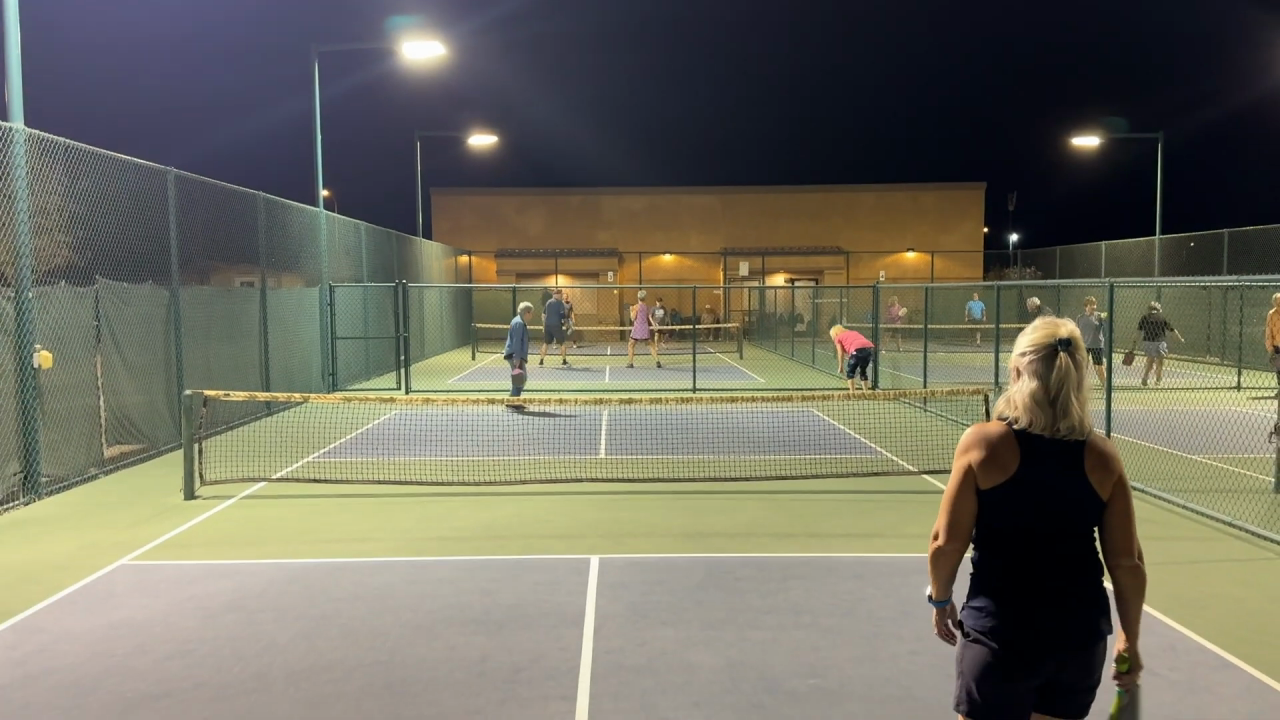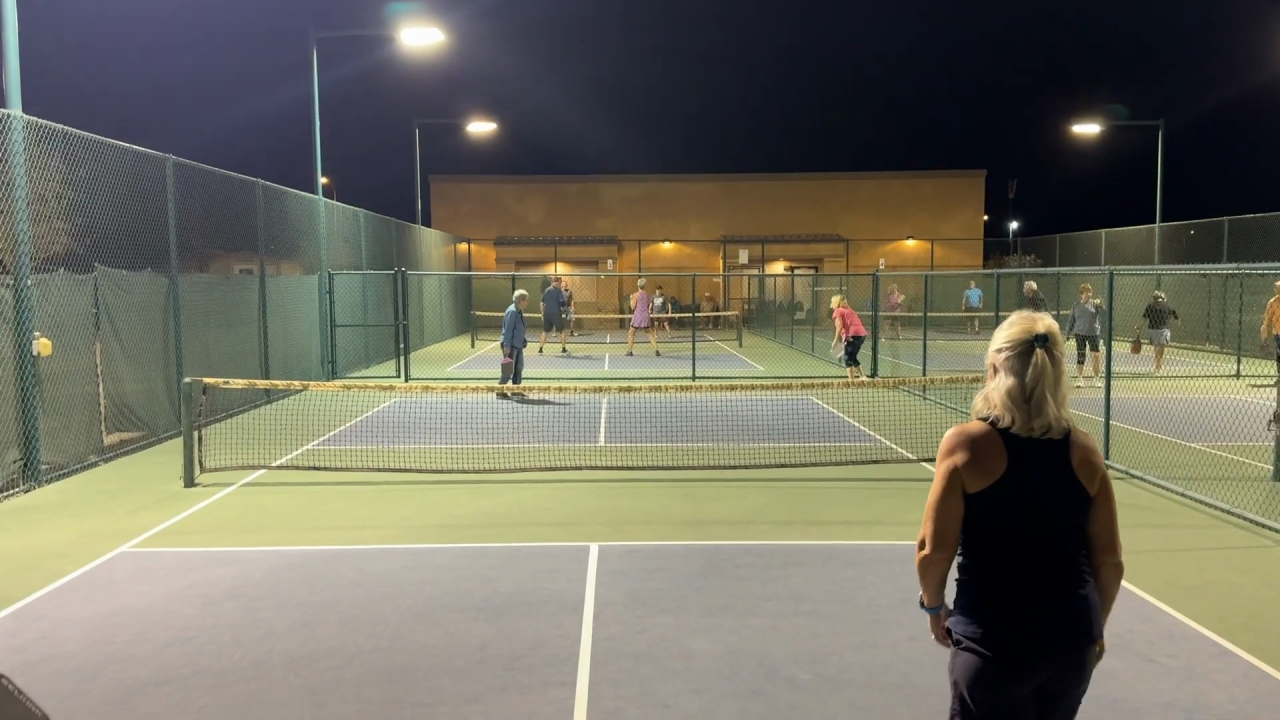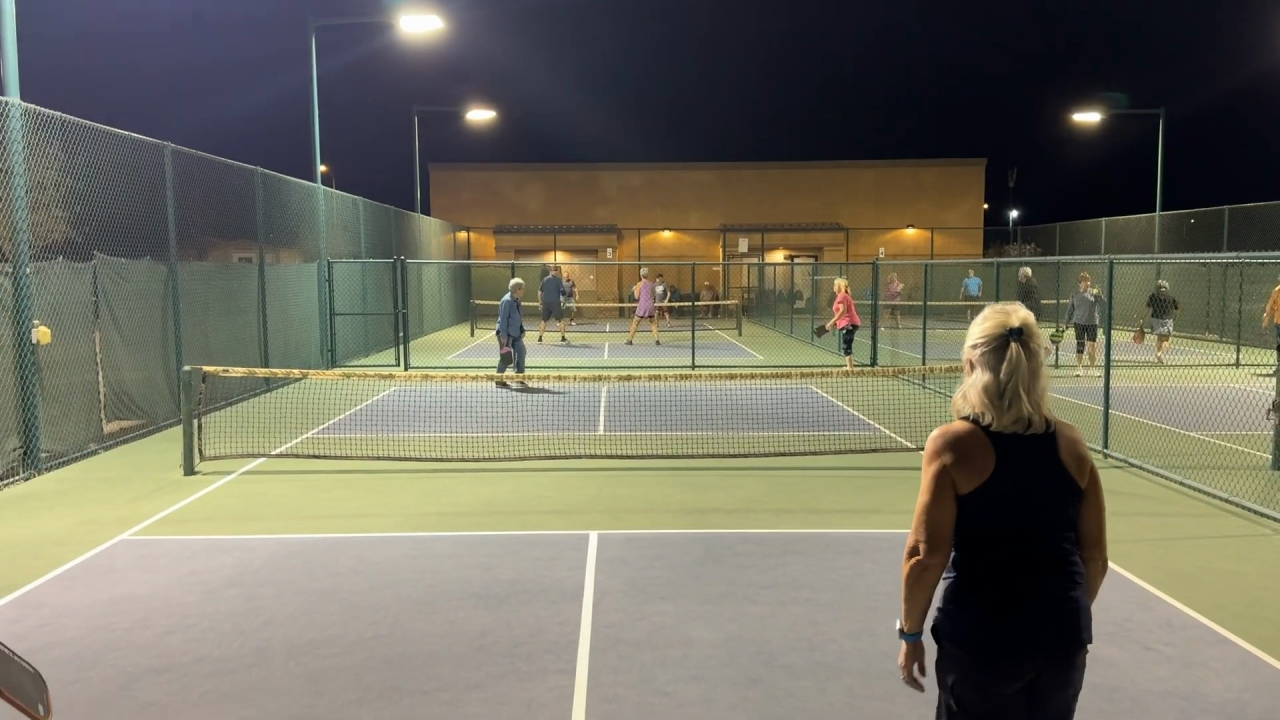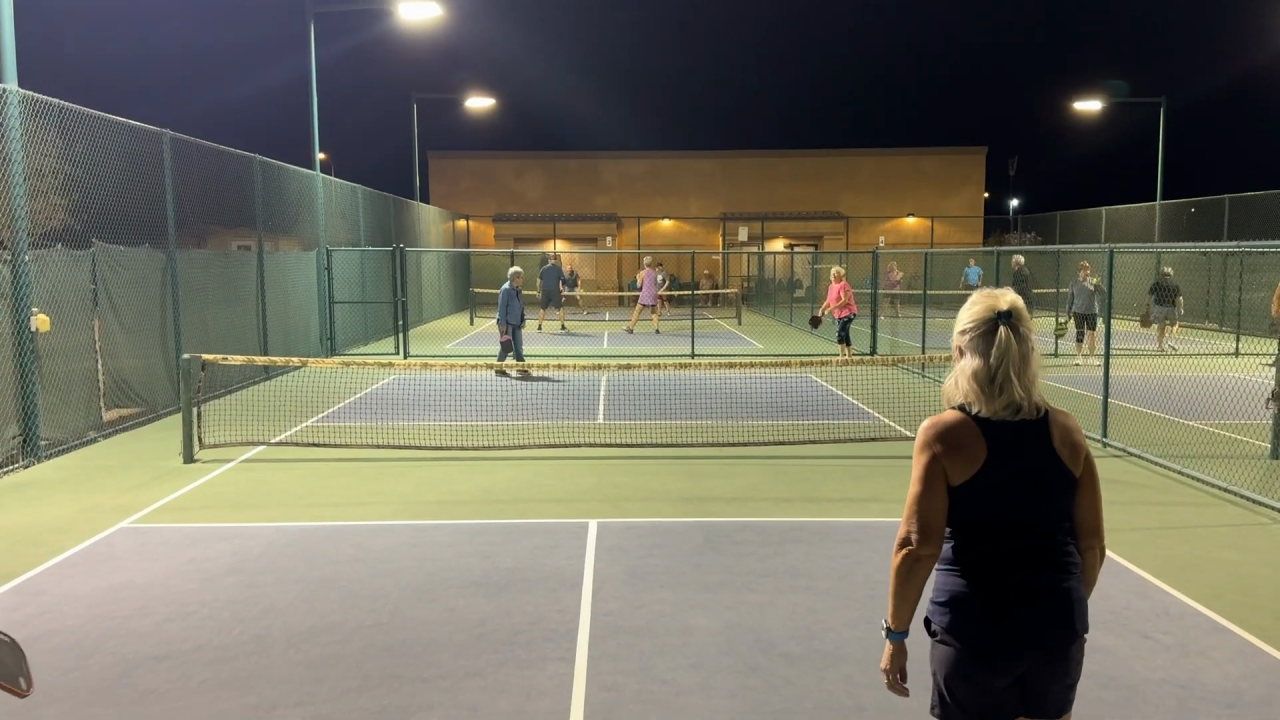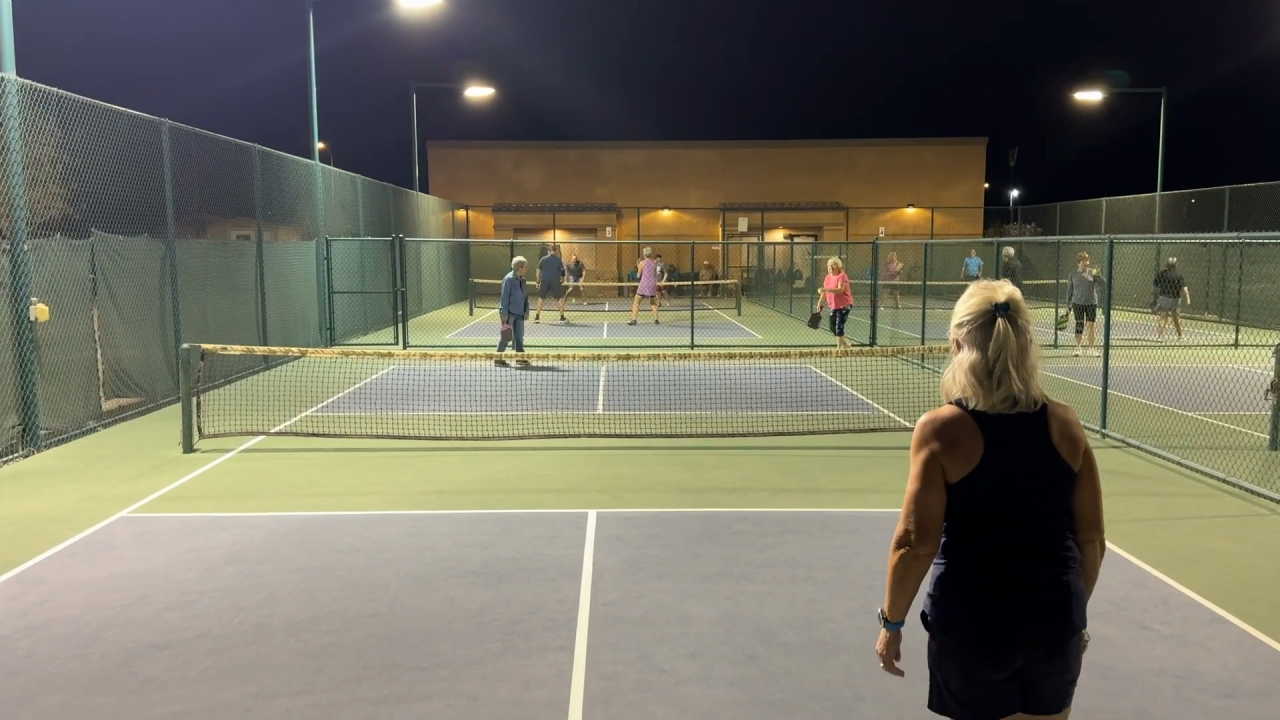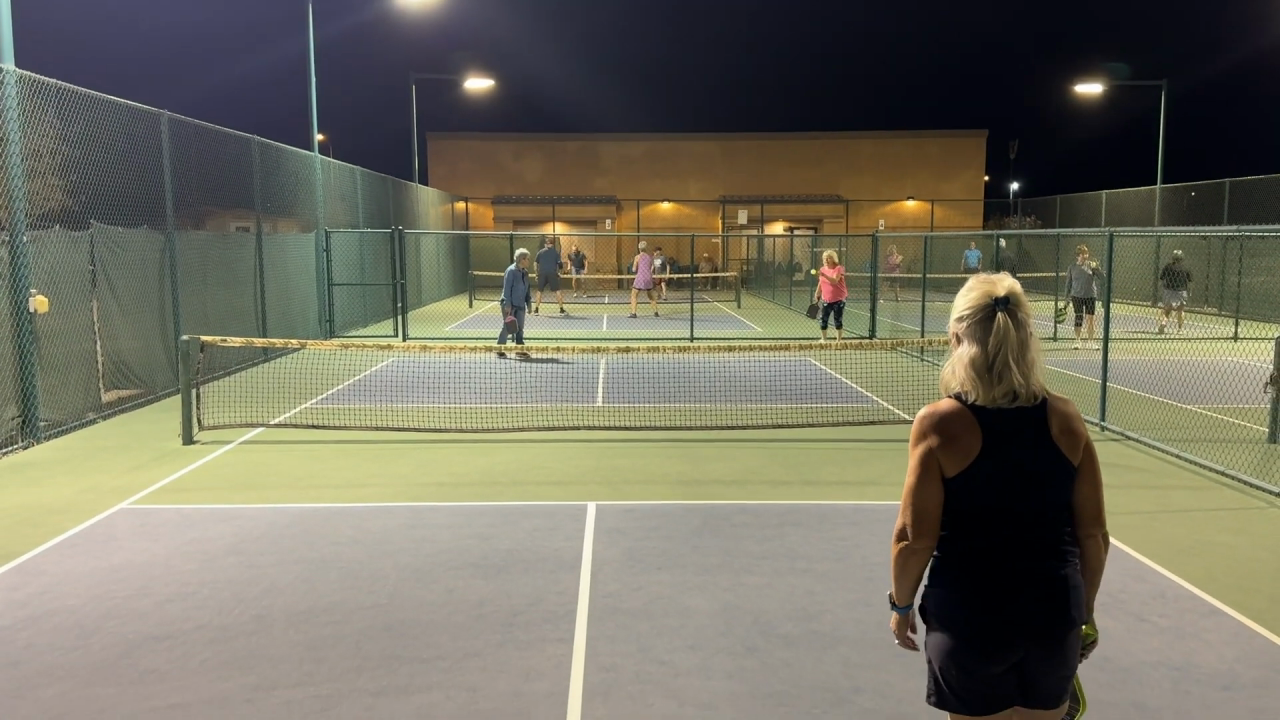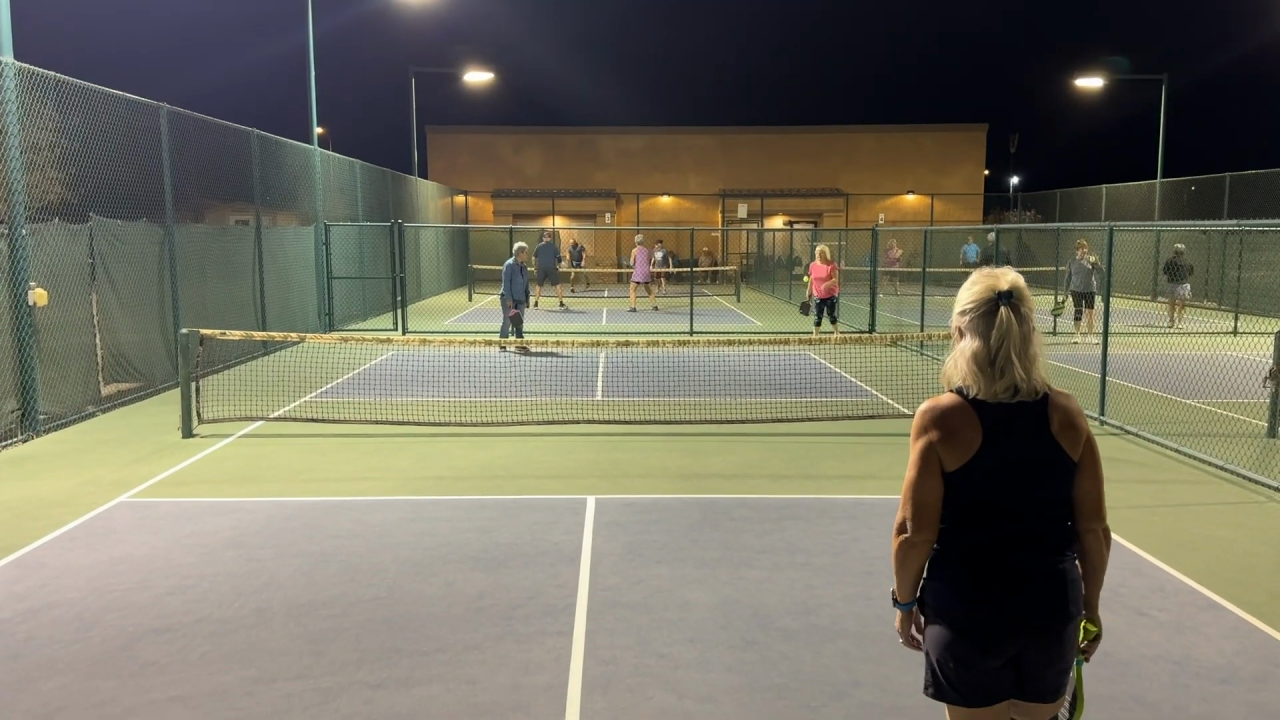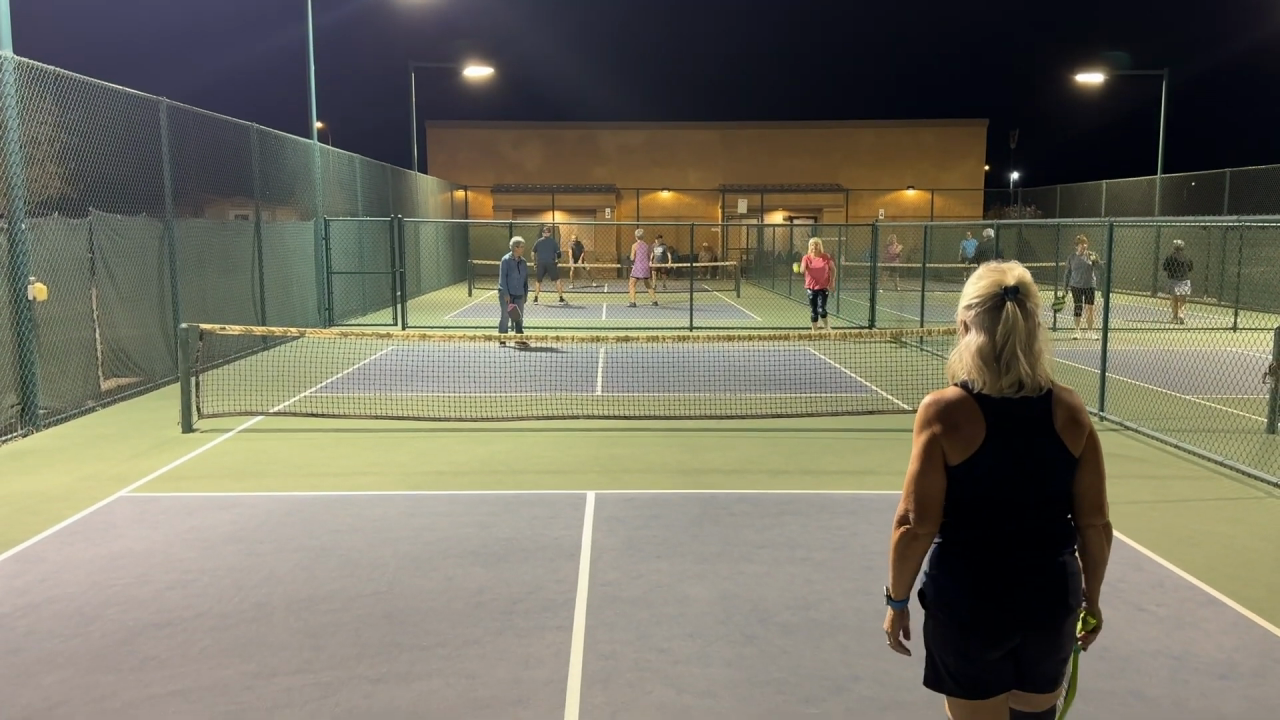
dt=0.2s
person 1, frame 1
left shoulder: (982, 443)
right shoulder: (1101, 456)
left elbow: (946, 543)
right elbow: (1127, 563)
left wrist: (940, 600)
right wrist: (1130, 639)
left hip: (1000, 634)
right hip: (1080, 634)
person 1, frame 2
left shoulder: (966, 444)
right shoulder: (1084, 451)
left elbow: (933, 550)
right elbow: (1108, 560)
left wrist: (934, 605)
right wrist: (1093, 627)
left hip: (993, 640)
right hip: (1070, 634)
person 1, frame 3
left shoulder: (952, 444)
right shoulder: (1071, 444)
left elbow: (927, 556)
right elbow: (1095, 556)
left wrist: (911, 633)
left hip: (980, 639)
right hip: (1062, 635)
person 1, frame 4
left shoulder: (943, 434)
right shoulder: (1066, 431)
left elbow: (917, 549)
right elbow: (1092, 545)
left wrist: (895, 635)
left hip: (974, 631)
right hip: (1057, 627)
person 1, frame 5
left shoulder: (941, 430)
right shoulder: (1065, 424)
left elbow: (915, 545)
right elbow: (1091, 538)
left wrist: (891, 622)
right wrist: (1072, 606)
left hip: (971, 626)
right hip: (1053, 620)
person 1, frame 6
left shoulder: (940, 423)
right shoulder: (1065, 418)
left elbow: (915, 538)
right elbow: (1093, 533)
left wrist: (901, 604)
right wrist: (1085, 608)
left hip: (969, 620)
right hip: (1052, 614)
person 1, frame 7
left shoulder: (940, 418)
right shoulder: (1066, 414)
left elbow: (915, 533)
right elbow: (1093, 528)
left wrist: (905, 602)
right wrist: (1090, 605)
left hip: (967, 614)
right hip: (1050, 607)
person 1, frame 8
left shoulder: (944, 411)
right shoulder: (1069, 409)
left elbow: (915, 526)
right elbow: (1094, 523)
left wrist: (897, 600)
right wrist: (1091, 597)
left hip: (968, 605)
right hip: (1050, 599)
